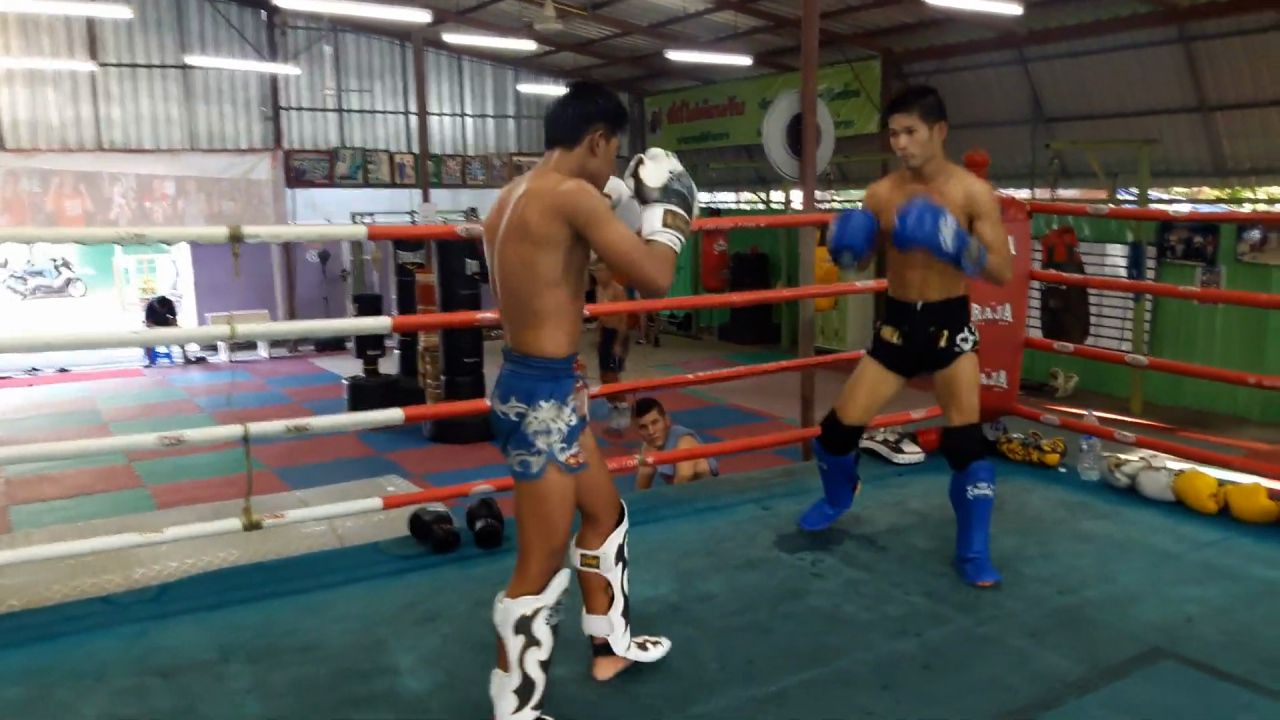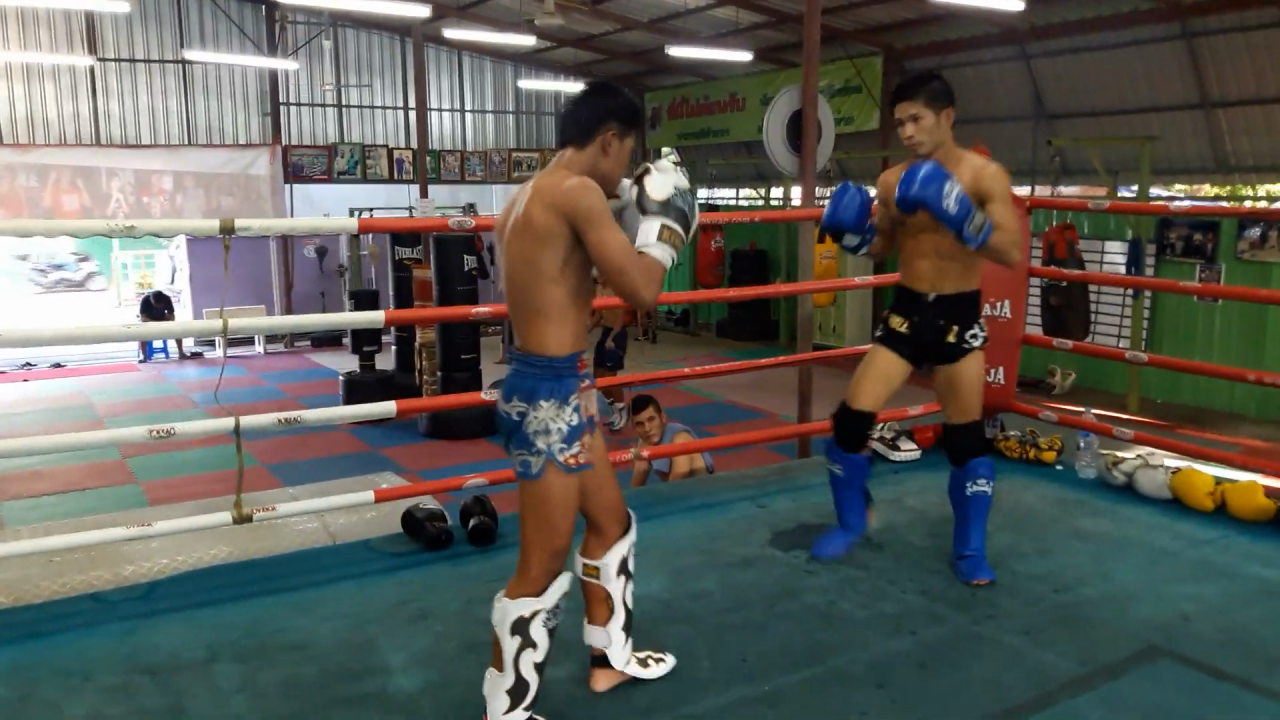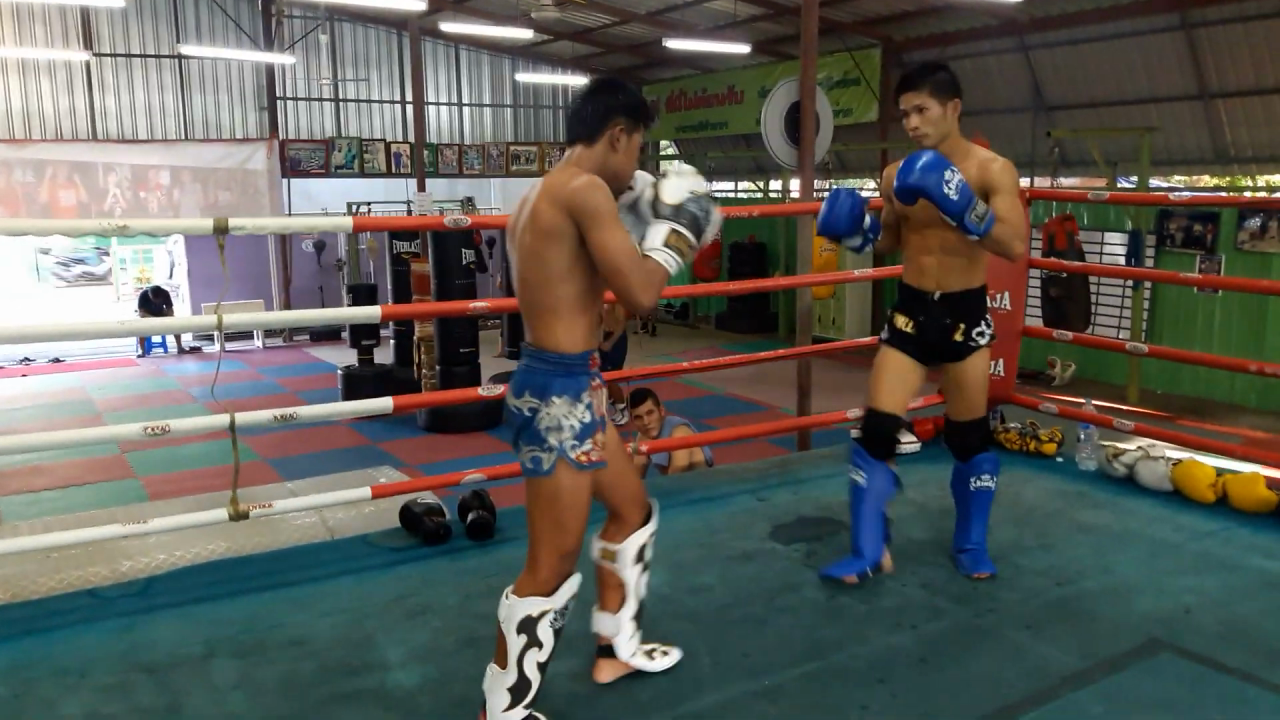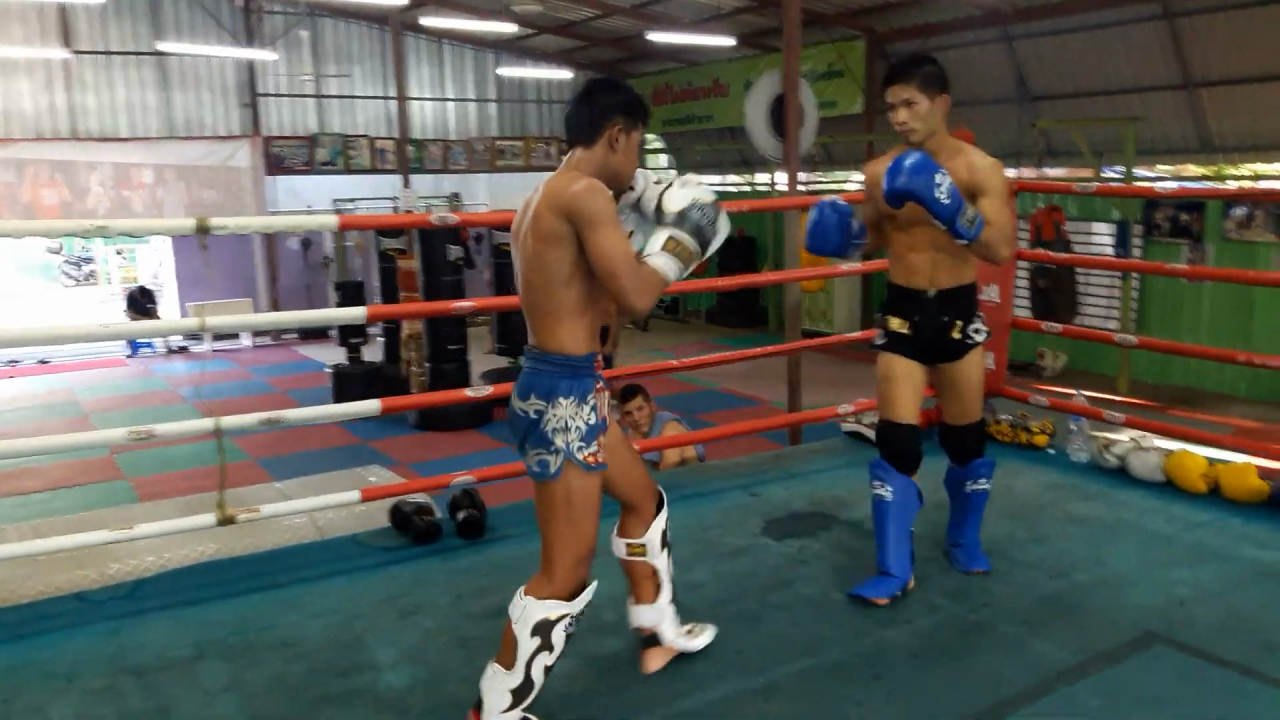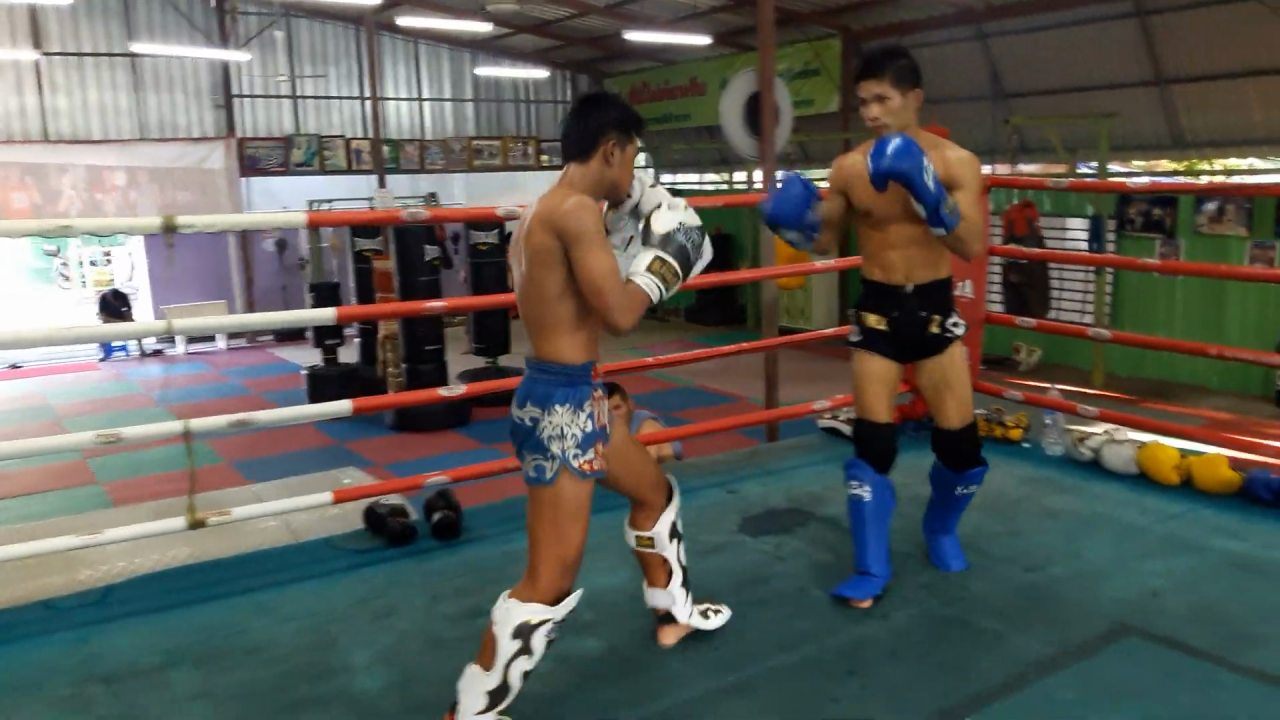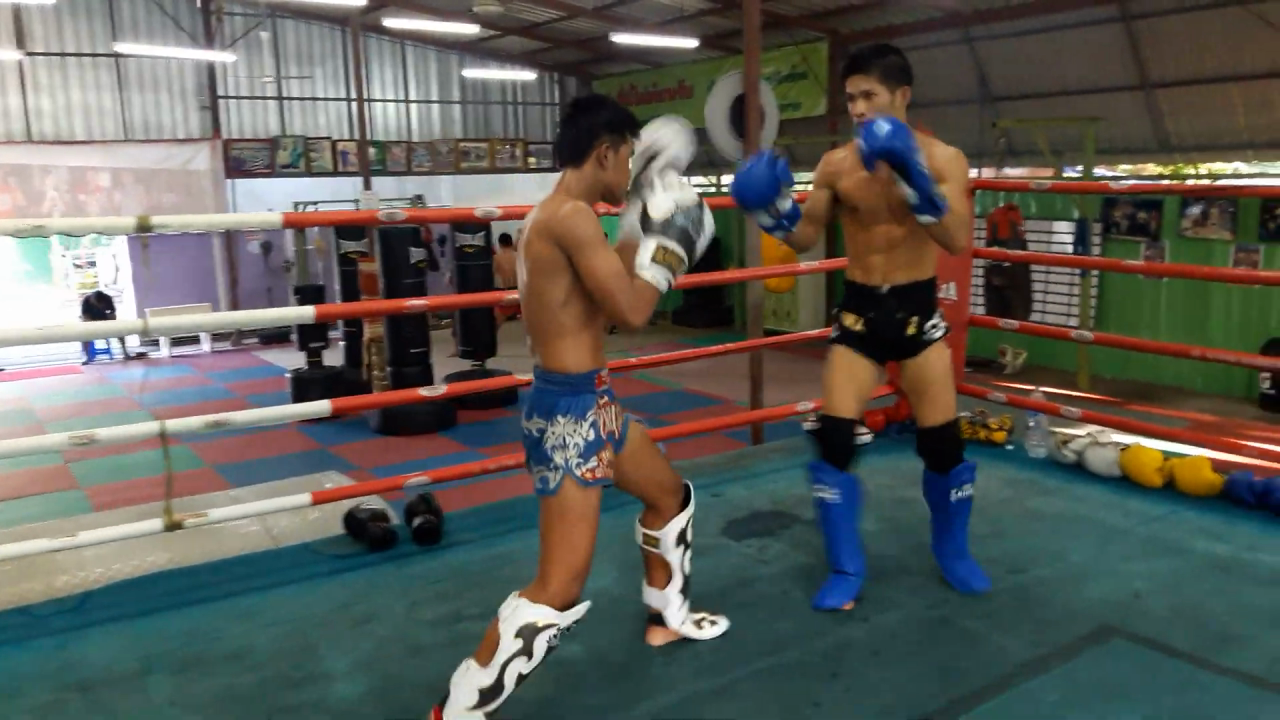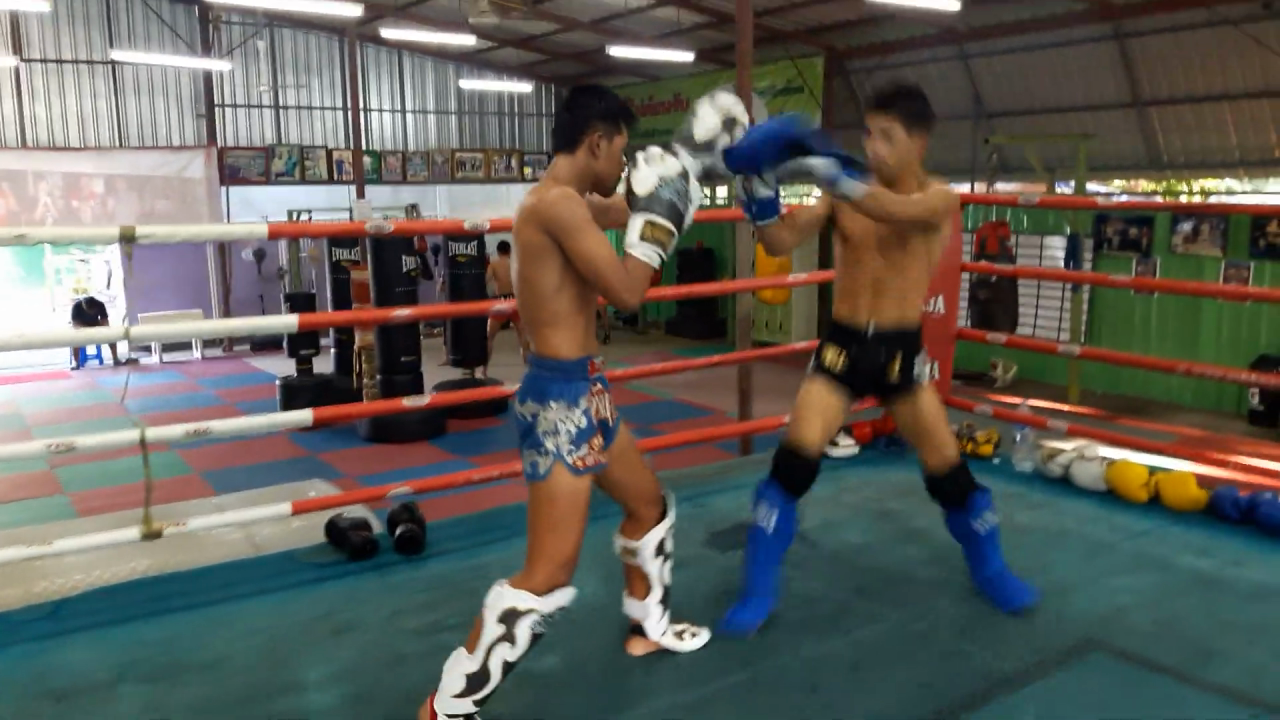
dt=0.1s
person 1, frame 1
left shoulder: (508, 201)
right shoulder: (571, 194)
right elbow: (655, 279)
right wrist: (666, 207)
left hip: (526, 380)
right hip: (546, 392)
left knee: (606, 514)
right knee: (539, 569)
left ankle: (610, 640)
person 1, frame 2
left shoulder: (525, 200)
right shoulder: (577, 192)
right elbow: (641, 291)
left wrist: (626, 211)
right wrist: (665, 221)
left hip: (556, 387)
right hip: (549, 395)
left knee: (611, 524)
right knee: (541, 570)
left ankle: (610, 655)
person 1, frame 3
left shoulder: (540, 196)
right shoulder: (584, 189)
right elbow: (641, 293)
left wrist: (637, 213)
right wrist: (677, 227)
left hip: (566, 384)
right hip: (560, 391)
left knee: (632, 511)
right knee: (551, 569)
left ankle: (617, 646)
person 1, frame 4
left shoulder: (542, 197)
right shoulder: (583, 193)
right elbow: (636, 297)
left wrist: (634, 209)
right wrist: (680, 233)
left hip: (571, 387)
right hip: (563, 394)
left knee: (643, 502)
right knee: (566, 575)
left ankle: (658, 631)
person 1, frame 5
left shoulder: (546, 208)
right shoulder: (574, 209)
right elbow: (619, 315)
left wrist: (632, 212)
right wrist: (667, 254)
left hip: (570, 396)
right hip: (561, 402)
left knee: (655, 494)
right knee: (550, 582)
left ankle: (672, 611)
person 1, frame 6
left shoulder: (562, 215)
right shoulder: (569, 216)
left elbow: (617, 263)
right elbow: (634, 309)
left wrist: (657, 173)
right wrist: (672, 232)
left hip: (590, 402)
right hip: (568, 411)
left knee: (672, 497)
right knee: (559, 590)
left ankle: (667, 615)
person 1, frame 7
left shoulder: (564, 201)
right shoulder: (556, 202)
left elbow: (617, 213)
right elbow: (627, 291)
left wrist: (665, 175)
right wrist: (659, 209)
left hip: (583, 392)
right hip: (561, 398)
left knee: (650, 507)
right knee: (547, 577)
left ankle: (648, 626)
person 2, frame 1
left shoulder: (973, 192)
right shoulder: (880, 194)
left elbow: (1002, 272)
right elbow: (862, 253)
left wrist: (958, 246)
right wrist: (847, 246)
left hip: (950, 326)
right hip: (896, 324)
left knee: (966, 442)
right knee: (840, 426)
left ankle: (974, 553)
right ankle: (838, 497)
person 2, frame 2
left shoulder: (986, 175)
right shoulder: (892, 182)
left elbow: (1015, 253)
left wrist: (960, 215)
right wrist: (855, 231)
left hip: (959, 316)
right hip: (905, 314)
left knee: (966, 440)
right knee: (851, 421)
left ankle: (970, 551)
right ankle: (850, 520)
person 2, frame 3
left shoulder: (992, 170)
right shoulder: (895, 176)
left elbow: (1016, 247)
left wrist: (962, 204)
right wrist: (857, 231)
left hip: (965, 314)
right hip: (909, 312)
left knee: (970, 436)
right knee: (878, 431)
left ankle: (971, 544)
right ankle: (867, 552)
person 2, frame 4
left shoulder: (980, 168)
right shoulder: (879, 173)
left elbow: (1002, 252)
left wrist: (951, 209)
right wrist: (841, 235)
left hip: (959, 312)
right hip: (903, 312)
left knee: (965, 438)
right knee: (898, 442)
left ankle: (961, 535)
right ankle: (894, 569)
person 2, frame 5
left shoulder: (955, 162)
right shoulder: (848, 168)
left elbow: (973, 247)
right elbow: (830, 239)
left wrist: (930, 196)
right wrist: (799, 224)
left hip: (935, 308)
right hip: (877, 309)
left knee: (959, 440)
right knee: (874, 441)
left ankle: (940, 530)
right ankle: (872, 569)
person 2, frame 6
left shoulder: (941, 159)
right shoulder: (837, 162)
left elbow: (955, 236)
right elbow: (799, 236)
left wrist: (913, 173)
right wrist: (773, 205)
left hip: (915, 311)
right hip: (856, 307)
left knee: (944, 441)
right knee: (835, 439)
left ankle: (953, 552)
right ankle: (846, 570)
person 2, frame 7
left shoulder: (937, 201)
right shoulder: (843, 195)
left elbow: (888, 212)
right elbow: (781, 244)
left wrist: (824, 168)
right wrist: (759, 190)
left hip: (900, 353)
right hip: (842, 346)
left knee: (950, 476)
right knee: (793, 465)
left ankle: (991, 572)
right ankle: (757, 593)
